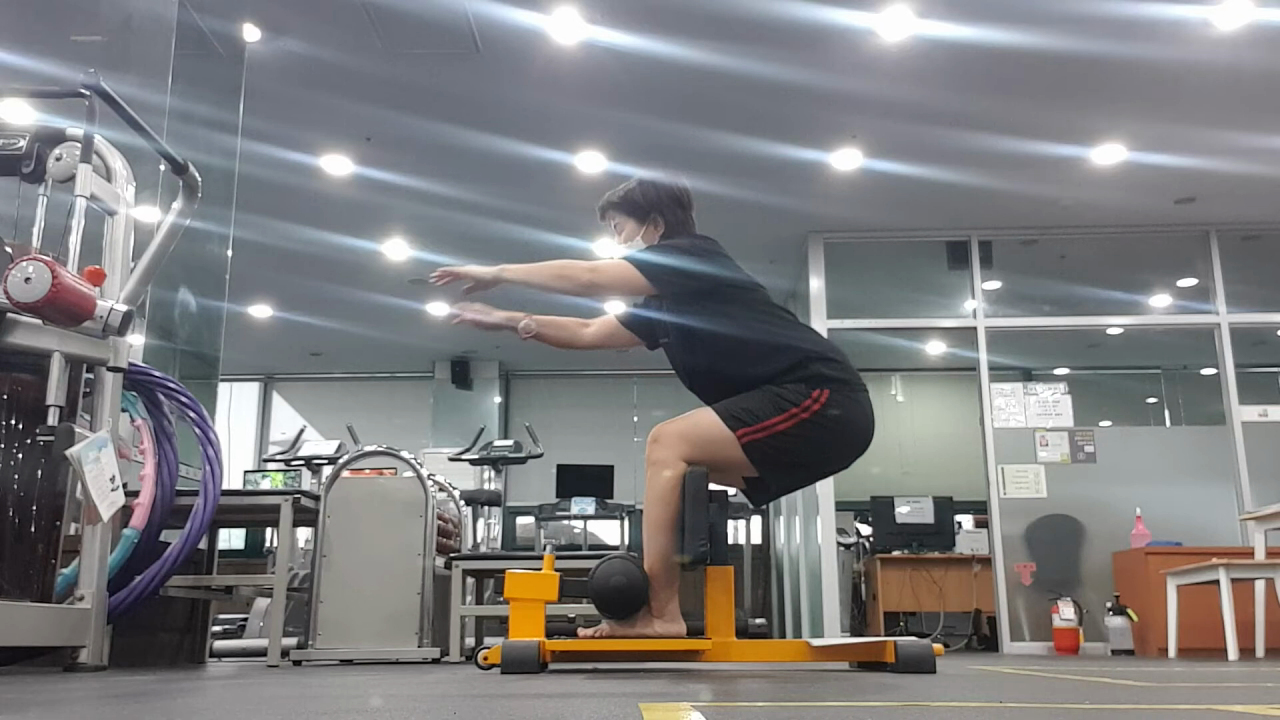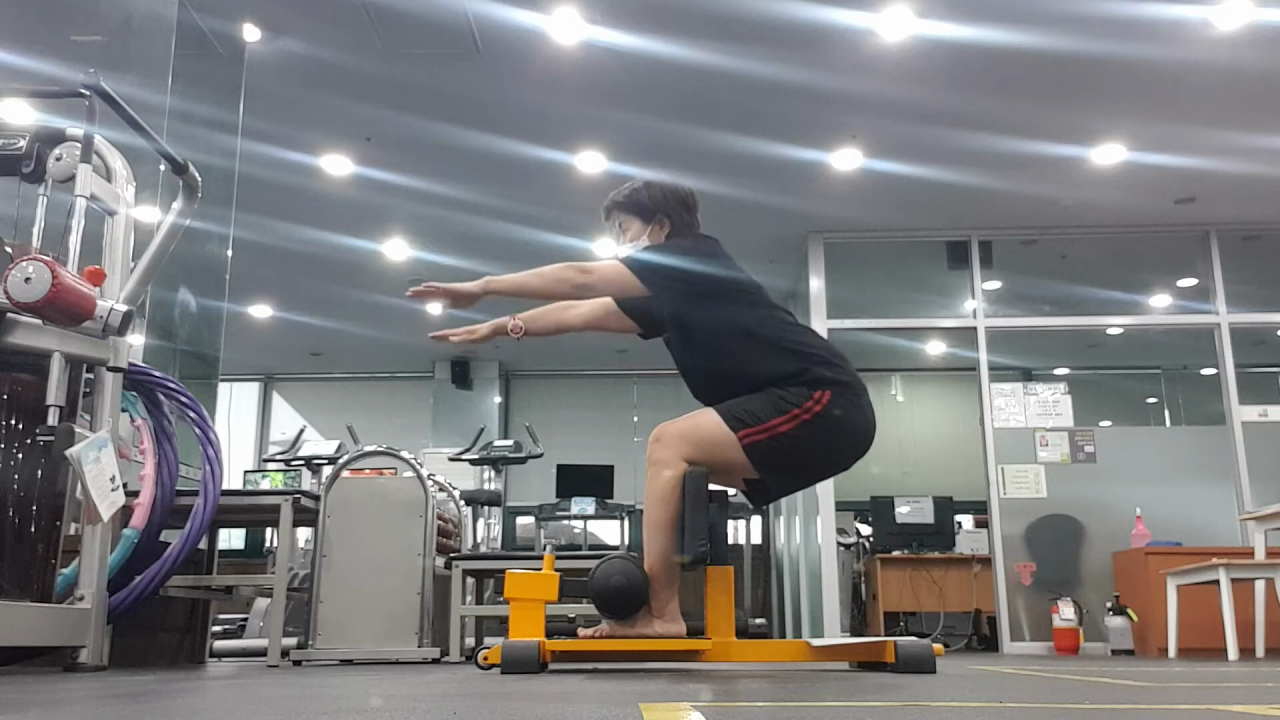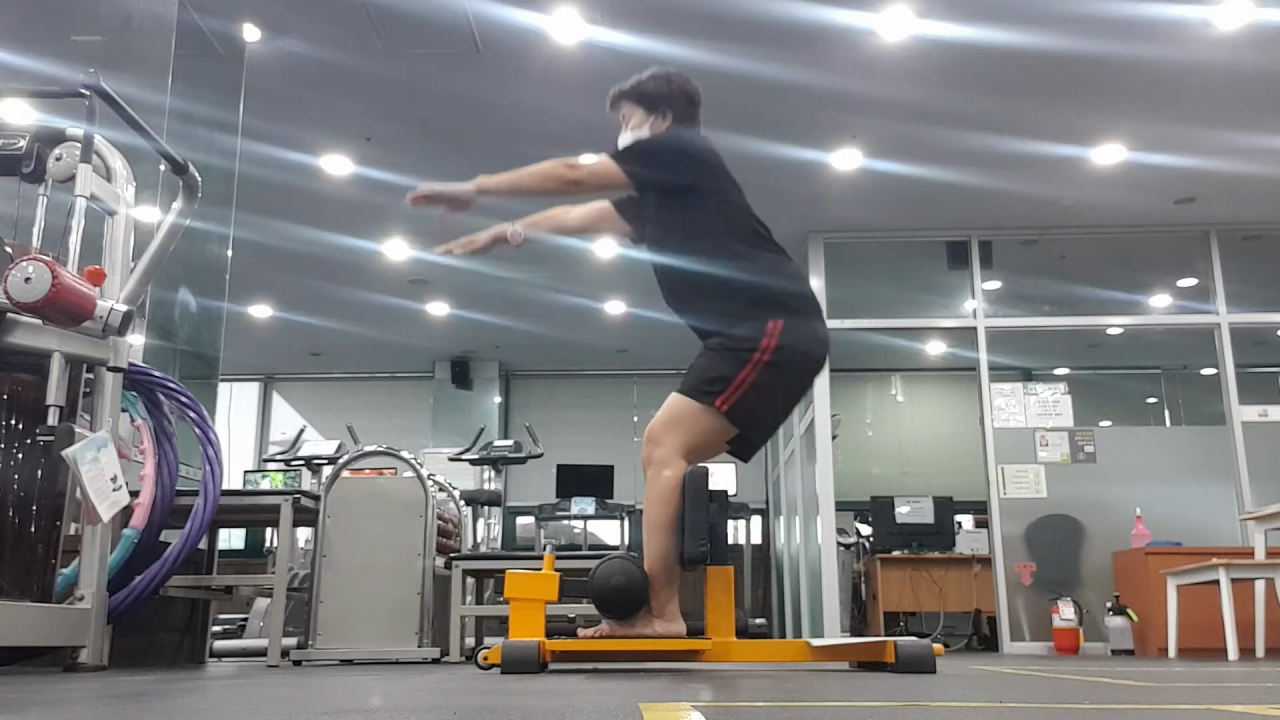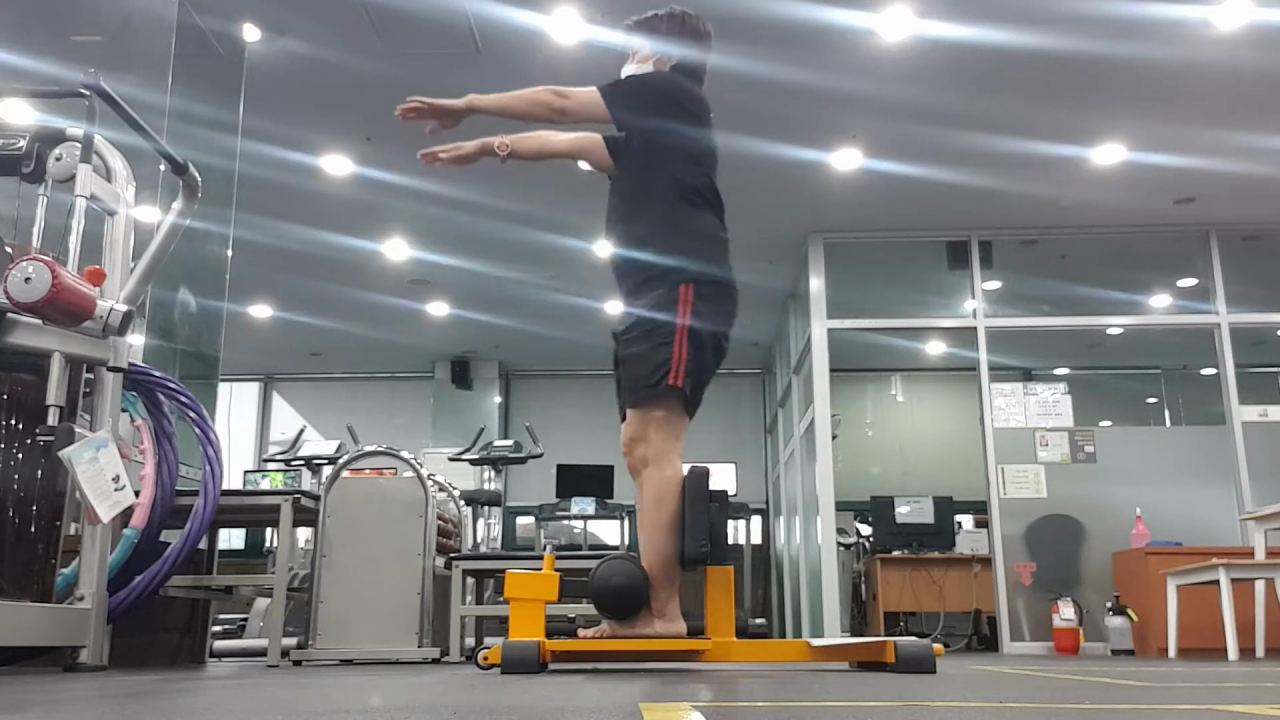
dt=0.5s
person 1, frame 1
left shoulder: (695, 256)
right shoulder: (669, 301)
left elbow: (586, 277)
right elbow: (590, 333)
left wrist: (495, 273)
right wrist: (512, 321)
left hip: (824, 402)
right hip: (825, 414)
left knee: (667, 443)
right knee: (685, 485)
left ankle: (658, 614)
person 1, frame 2
left shoulder: (694, 258)
right shoulder: (667, 297)
left elbow: (582, 281)
right elbow: (581, 314)
left wrist: (482, 287)
right wrist: (498, 327)
left hip: (824, 406)
right hip: (824, 416)
left knee: (668, 444)
right knee: (679, 481)
left ankle: (658, 613)
right ankle: (665, 609)
person 1, frame 3
left shoulder: (684, 149)
right shoulder: (660, 196)
left elbow: (575, 175)
right elbow: (578, 215)
left wrist: (478, 188)
right wrist: (500, 234)
left hip: (773, 325)
right hip: (759, 332)
left knee: (665, 445)
right knee: (665, 452)
left ankle: (658, 612)
right ankle: (661, 609)
person 1, frame 4
left shoulder: (672, 95)
right shoulder: (645, 141)
left elbow: (559, 105)
right elbow: (566, 145)
left wrist: (464, 105)
right wrist: (485, 148)
left hip: (681, 291)
right hip: (660, 298)
left knee: (653, 446)
right knee: (641, 449)
left ankle: (661, 611)
right ankle: (657, 608)
